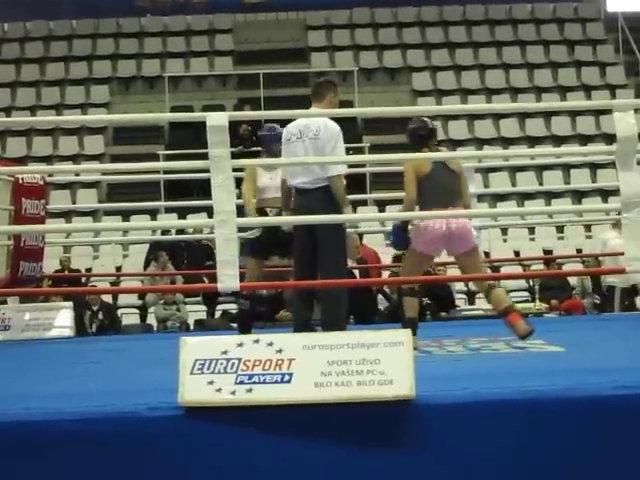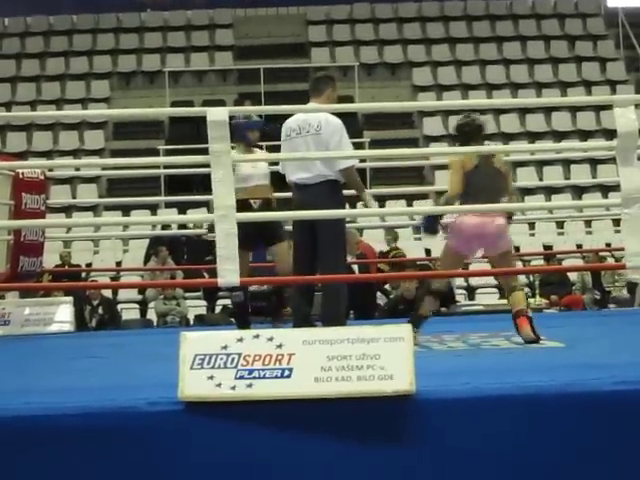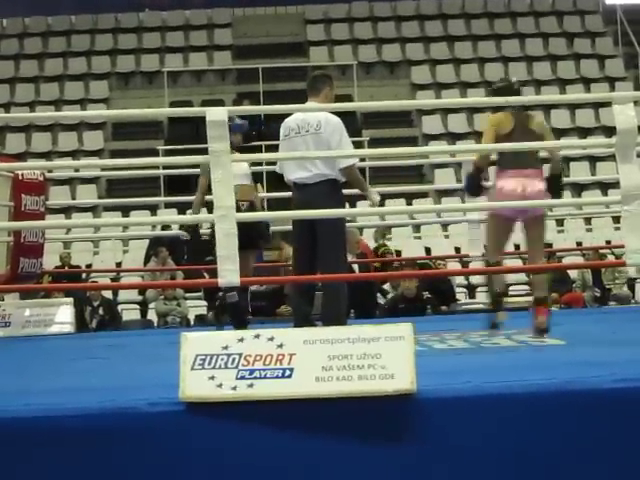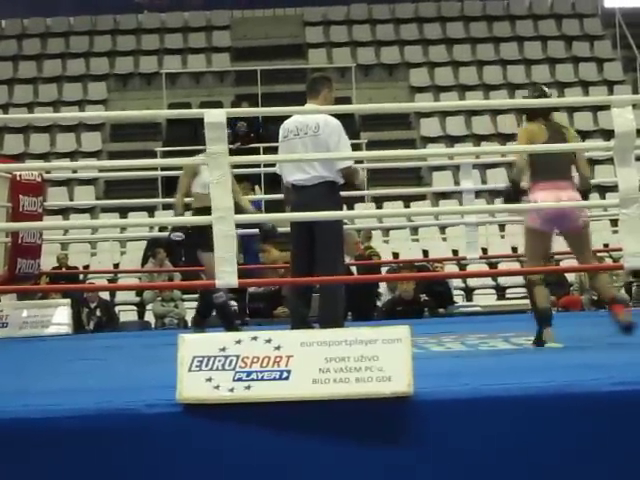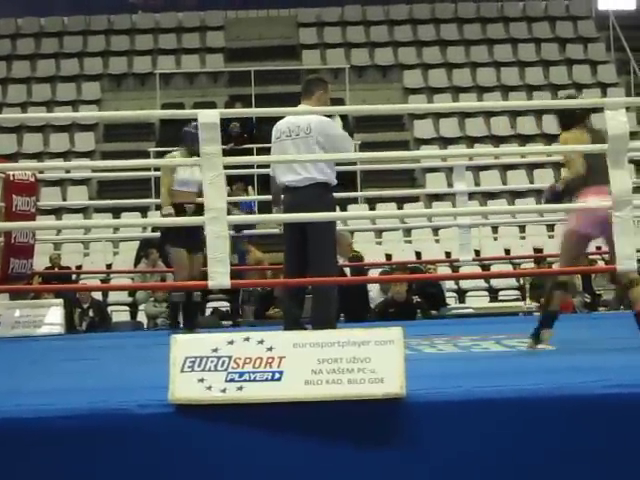
dt=0.2s
person 1, frame 1
left shoulder: (290, 129)
right shoulder: (329, 127)
left elbow: (285, 177)
right elbow: (335, 173)
left wrist: (286, 210)
right wrist: (345, 206)
left hip: (301, 201)
right hip: (324, 199)
left knee: (303, 268)
right knee: (333, 268)
left ankle: (302, 327)
right ankle: (334, 328)
person 1, frame 2
left shoulder: (289, 124)
right shoulder: (330, 121)
left elbow: (286, 171)
right elbow: (345, 167)
right wrist: (364, 193)
left hip: (300, 196)
right hip: (326, 194)
left knee: (303, 263)
right knee: (332, 263)
left ankle: (302, 322)
right ankle: (334, 323)
person 1, frame 3
left shoulder: (287, 124)
right shoulder: (330, 121)
left elbow: (284, 170)
right elbow: (346, 165)
right wrist: (367, 191)
left hip: (300, 196)
right hip: (326, 193)
left knee: (303, 263)
right knee: (333, 263)
left ankle: (302, 322)
right ankle: (334, 322)
person 1, frame 4
left shoulder: (287, 126)
right shoulder: (328, 122)
left elbow: (283, 171)
right elbow: (344, 166)
right wrist: (357, 178)
left hip: (298, 197)
right hip: (324, 195)
left knee: (300, 264)
right knee: (330, 264)
left ankle: (299, 325)
right ankle: (331, 325)
person 1, frame 5
left shoulder: (280, 126)
right shoulder: (321, 123)
left elbow: (275, 172)
right elbow: (347, 149)
left wrist: (276, 203)
right wrist: (339, 126)
left hip: (291, 198)
right hip: (317, 196)
left knee: (294, 265)
right knee: (323, 265)
left ankle: (292, 325)
right ankle: (324, 326)
person 2, frame 1
left shoulder: (413, 162)
right shoulder: (454, 161)
left elbow: (410, 199)
right elbow: (465, 202)
left wrist: (402, 225)
left hip: (430, 224)
right hip: (459, 222)
left knee: (408, 279)
right knee: (483, 280)
left ankle: (409, 335)
right ankle: (517, 322)
person 2, frame 2
left shoulder: (460, 157)
right shoulder: (499, 159)
left elbow: (455, 192)
right elbow: (512, 198)
left wrist: (435, 212)
right wrist: (505, 218)
left hip: (468, 222)
right hip: (495, 223)
left knee: (439, 280)
right knee: (510, 281)
left ankle: (413, 329)
right ankle: (526, 327)
person 2, frame 3
left shoulder: (495, 119)
right shoulder: (537, 121)
left elbow: (484, 154)
right elbow: (555, 158)
left wrist: (474, 175)
right wrist: (554, 181)
left hip: (507, 186)
right hip: (535, 186)
left knee: (494, 253)
right knee: (537, 254)
left ankle: (498, 310)
right ankle: (541, 312)
person 2, frame 4
left shoulder: (528, 131)
right shoulder: (569, 132)
left elbow: (521, 166)
right elbow: (584, 173)
left wrist: (513, 187)
right wrist: (583, 196)
left hip: (542, 199)
right hip: (570, 197)
left knee: (534, 270)
right knee: (589, 262)
left ankle: (545, 328)
right ankle: (621, 312)
person 2, frame 5
left shoulder: (569, 137)
right shoulder: (602, 136)
left elbow: (579, 170)
left wrist: (560, 187)
left hip: (589, 203)
right hip: (612, 203)
left knee: (565, 270)
left ankle: (544, 328)
person 3, frame 1
right shoulder: (253, 169)
right elbow: (247, 195)
right wrist: (253, 219)
right hip: (263, 225)
right knee: (252, 281)
right ankle: (244, 329)
person 3, frame 2
left shoulder: (262, 155)
left hip: (267, 212)
right hip: (244, 213)
left knee: (286, 269)
right knee: (241, 274)
right ankle: (243, 325)
person 3, frame 3
left shoulder: (243, 159)
right elbow: (200, 193)
left wrist: (262, 218)
left hip: (250, 215)
left knee: (246, 276)
right ankle: (240, 325)
person 3, frame 4
right shoulder: (195, 164)
left elbow: (238, 196)
right elbow: (180, 194)
left knee: (213, 277)
right knee: (215, 276)
left ankle: (199, 324)
right ankle: (230, 326)
person 3, frame 5
left shoulder: (199, 164)
right shoulder: (173, 160)
right elbow: (164, 189)
right wrist: (167, 210)
left hip: (194, 218)
right hip: (176, 218)
left knee: (195, 276)
right knee: (182, 276)
left ankle: (191, 326)
right ankle: (174, 325)
